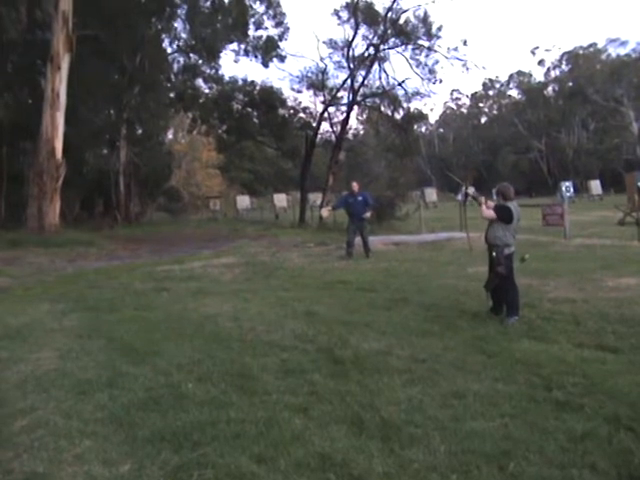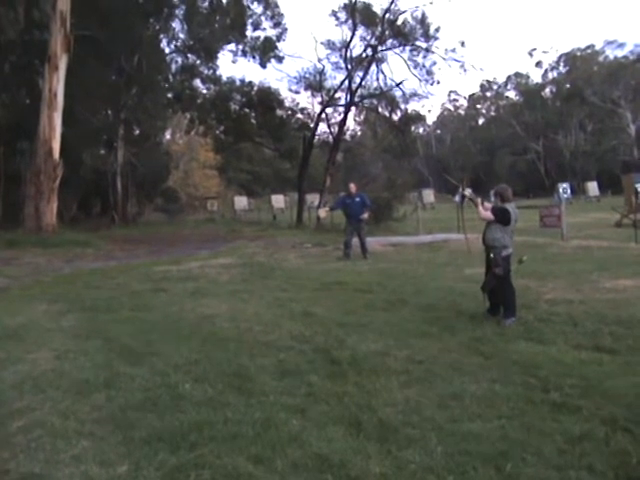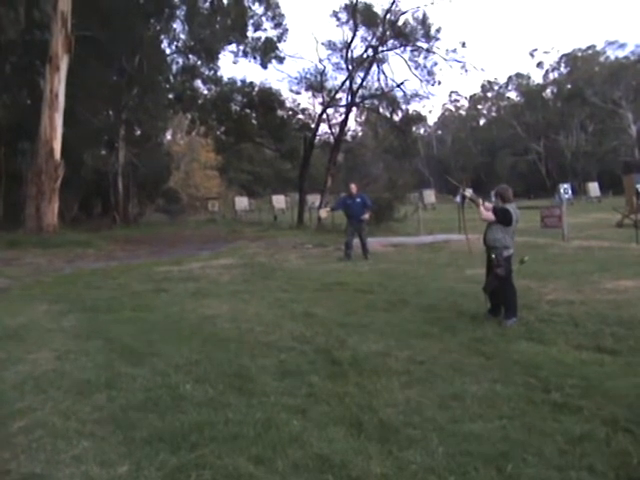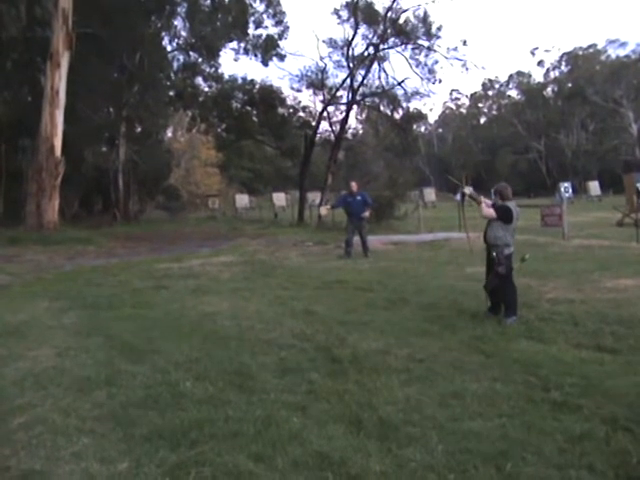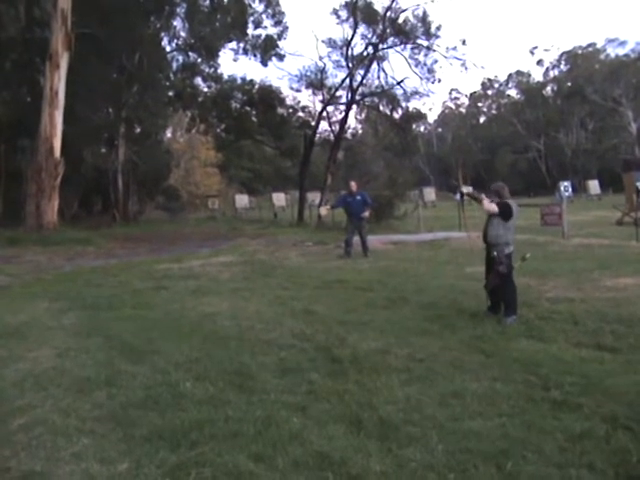
dt=0.2s
person 1, frame 1
left shoulder: (506, 209)
right shoulder: (505, 207)
left elbow: (486, 214)
right elbow: (491, 205)
left wrist: (482, 204)
left hip: (503, 251)
right hip: (497, 250)
left knee: (507, 282)
right knee: (495, 281)
left ankle: (513, 313)
right ankle: (497, 308)
person 1, frame 2
left shoulder: (504, 211)
right shoulder: (502, 208)
left elbow: (483, 215)
right elbow: (488, 206)
left wrist: (478, 205)
right wrist: (473, 197)
left hip: (501, 253)
right hip: (494, 251)
left knee: (504, 283)
right knee: (491, 282)
left ankle: (509, 315)
right ankle: (494, 309)
person 1, frame 3
left shoulder: (506, 211)
right shoulder: (503, 209)
left elbow: (485, 216)
right elbow: (488, 206)
left wrist: (480, 206)
left hip: (502, 253)
right hip: (495, 252)
left knee: (505, 284)
right knee: (493, 282)
left ankle: (511, 315)
right ankle: (495, 310)
person 1, frame 4
left shoulder: (507, 209)
right shoulder: (502, 206)
left elbow: (485, 213)
right elbow: (487, 202)
left wrist: (481, 203)
left hip: (502, 251)
right hip: (494, 250)
left knee: (505, 282)
right knee: (492, 281)
left ankle: (511, 313)
right ankle: (495, 308)
person 1, frame 5
left shoulder: (507, 206)
right shoulder: (499, 205)
left elbow: (487, 207)
right elbow: (485, 201)
left wrist: (483, 199)
right wrist: (470, 194)
left hip: (502, 250)
right hip: (493, 249)
left knee: (505, 281)
right knee: (492, 280)
left ankle: (511, 313)
right ankle: (495, 308)
